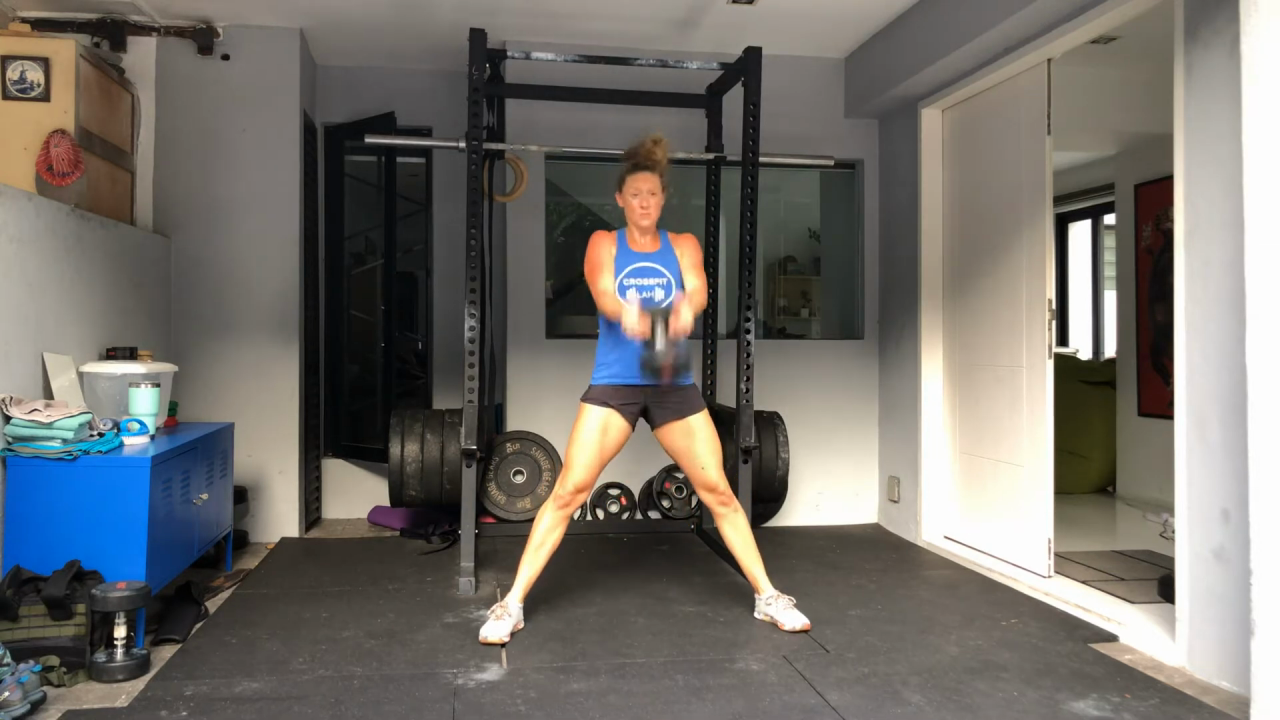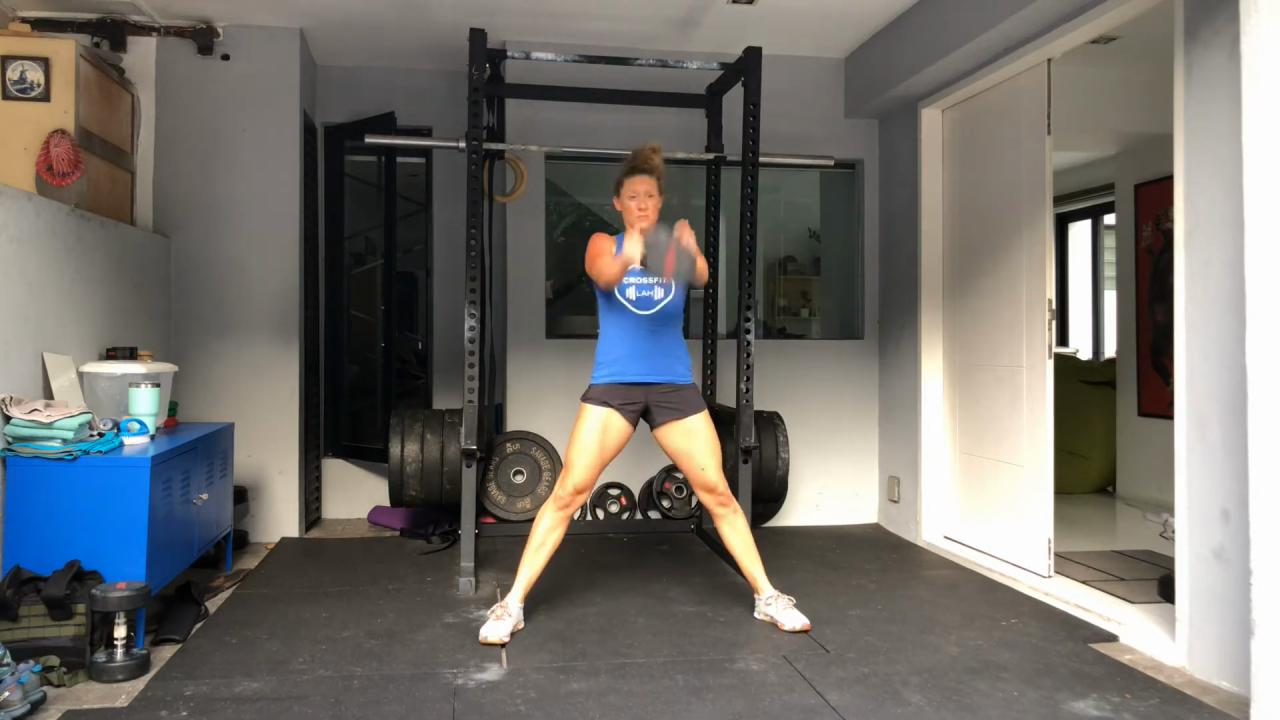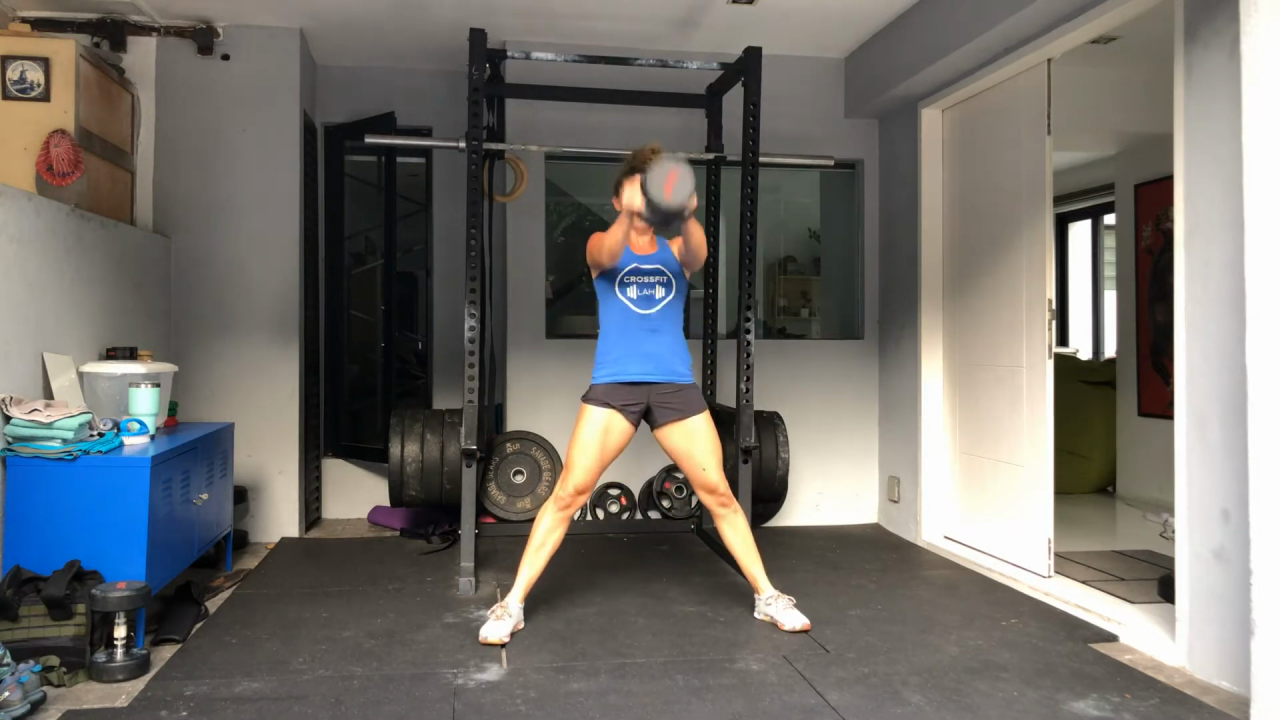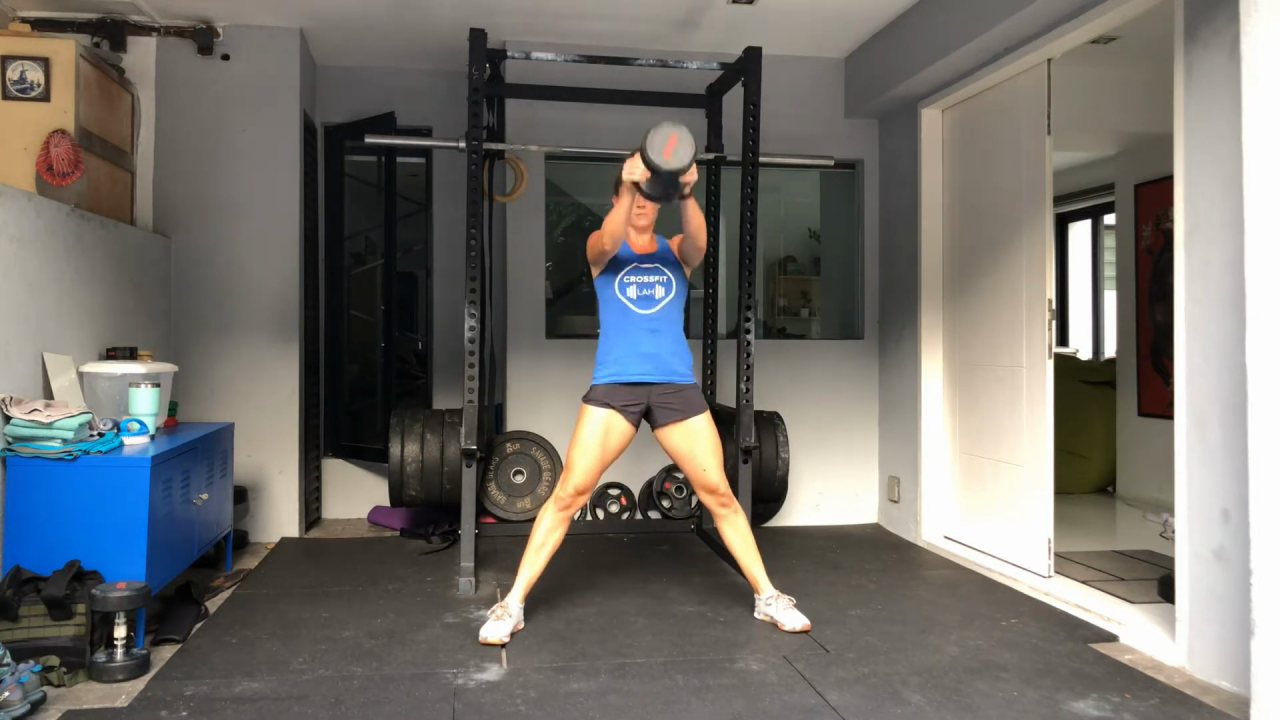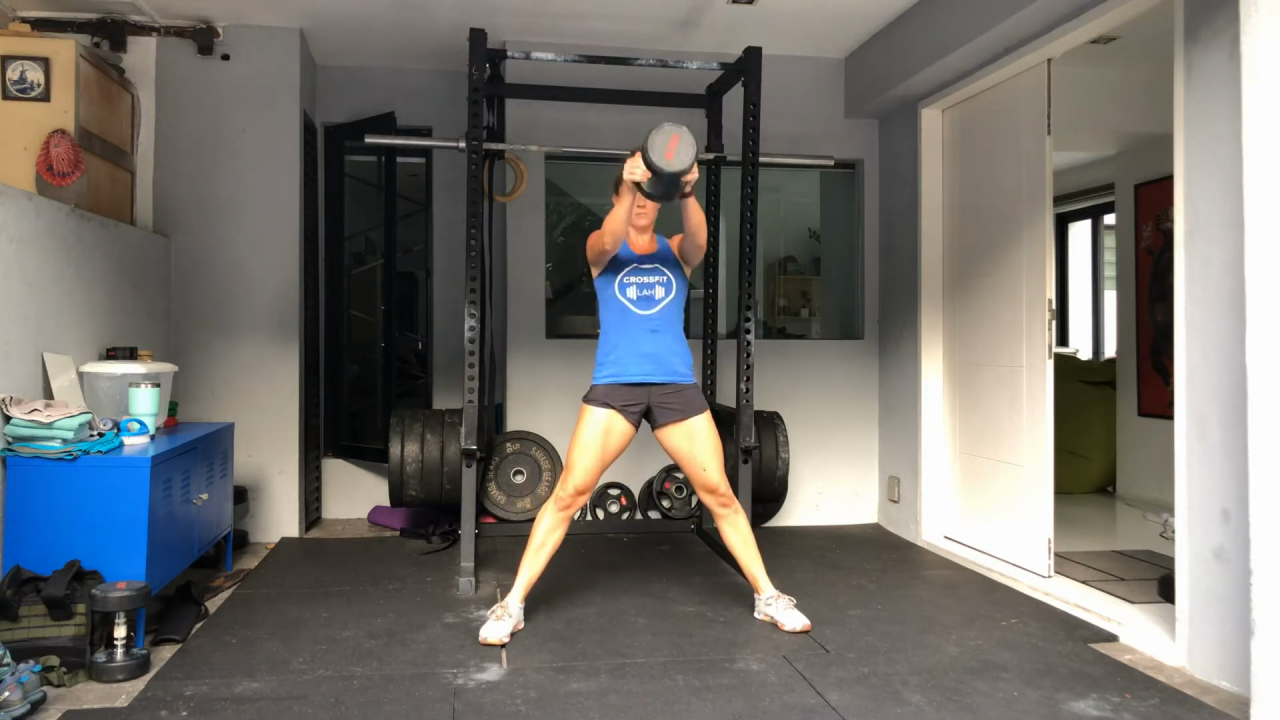
dt=0.1s
person 1, frame 1
left shoulder: (683, 246)
right shoulder: (604, 244)
left elbow: (700, 292)
right elbow: (602, 295)
left wrist: (686, 306)
right wrist: (624, 309)
left hip: (673, 385)
right hip: (613, 385)
left knee: (719, 493)
right knee: (567, 493)
left ankle: (767, 596)
right ankle: (512, 603)
person 1, frame 2
left shoulder: (675, 247)
right shoulder: (602, 244)
left elbow: (700, 272)
right elbow: (603, 276)
left wrist: (687, 254)
right wrist: (625, 256)
left hip: (674, 385)
right hip: (614, 384)
left knee: (717, 494)
right knee: (568, 493)
left ankle: (767, 596)
right ankle: (512, 603)
person 1, frame 3
left shoulder: (675, 248)
right shoulder: (603, 243)
left elbow: (699, 254)
right elbow: (605, 255)
left wrist: (686, 213)
right wrist: (628, 216)
left hip: (675, 385)
right hip: (615, 385)
left knee: (718, 494)
right knee: (568, 494)
left ankle: (767, 597)
right ankle: (512, 603)
person 1, frame 4
left shoulder: (674, 250)
right shoulder: (601, 248)
left elbow: (698, 243)
right elbow: (609, 241)
left wrist: (687, 195)
right wrist: (628, 190)
left hip: (675, 385)
right hip: (615, 385)
left knee: (719, 495)
right knee: (568, 495)
left ankle: (768, 596)
right ankle: (512, 604)
person 1, frame 5
left shoulder: (675, 250)
right shoulder: (602, 248)
left elbow: (699, 241)
right elbow: (610, 240)
left wrist: (687, 194)
right wrist: (628, 187)
left hip: (675, 385)
right hip: (615, 385)
left knee: (719, 495)
right knee: (568, 495)
left ankle: (768, 596)
right ankle: (512, 604)
